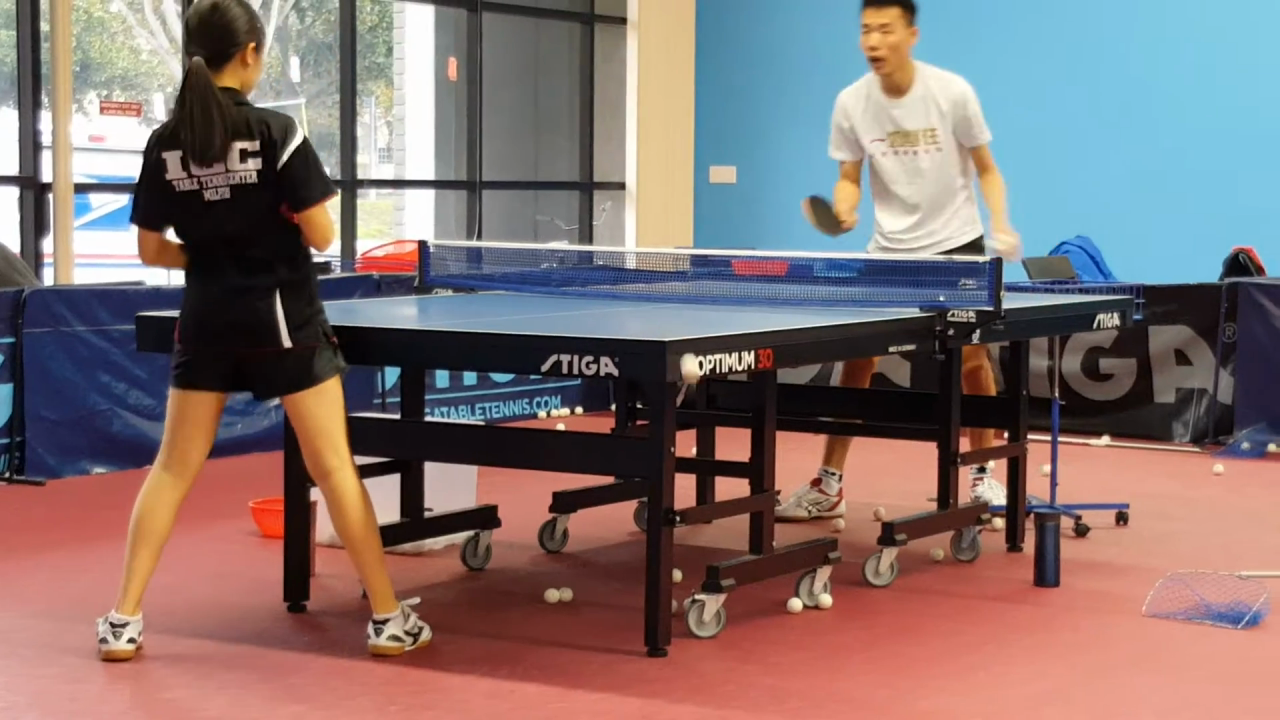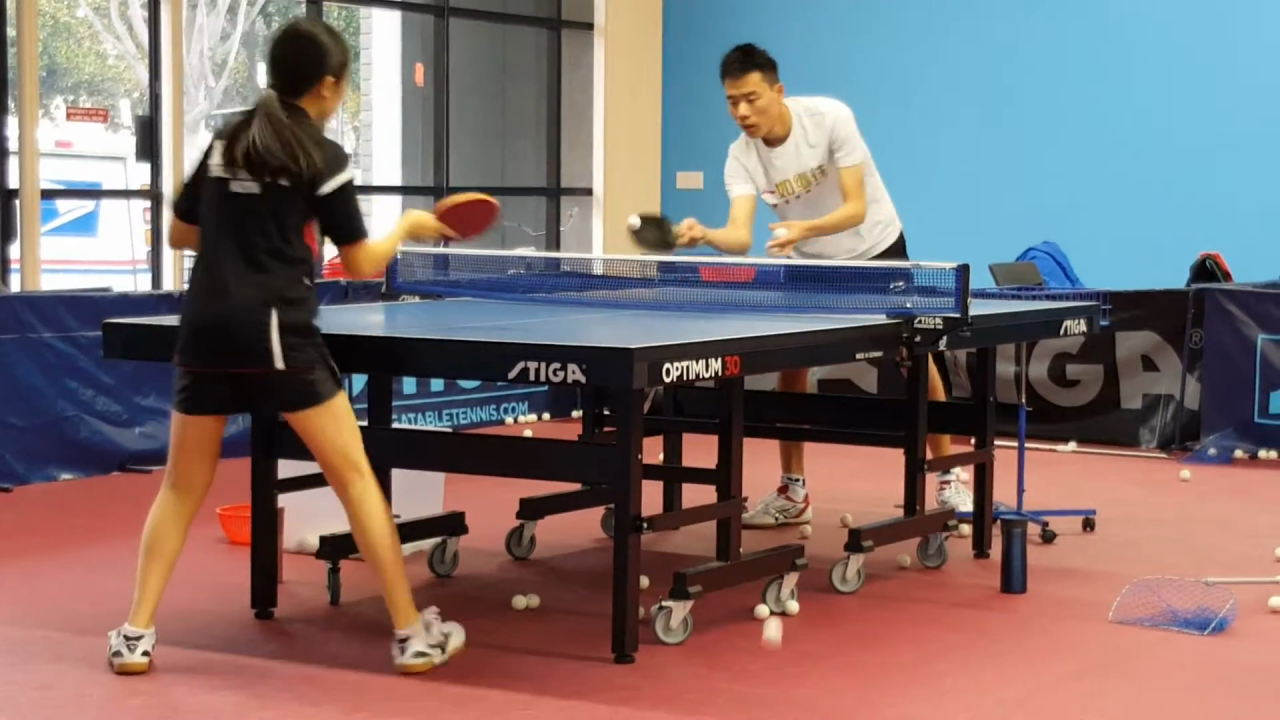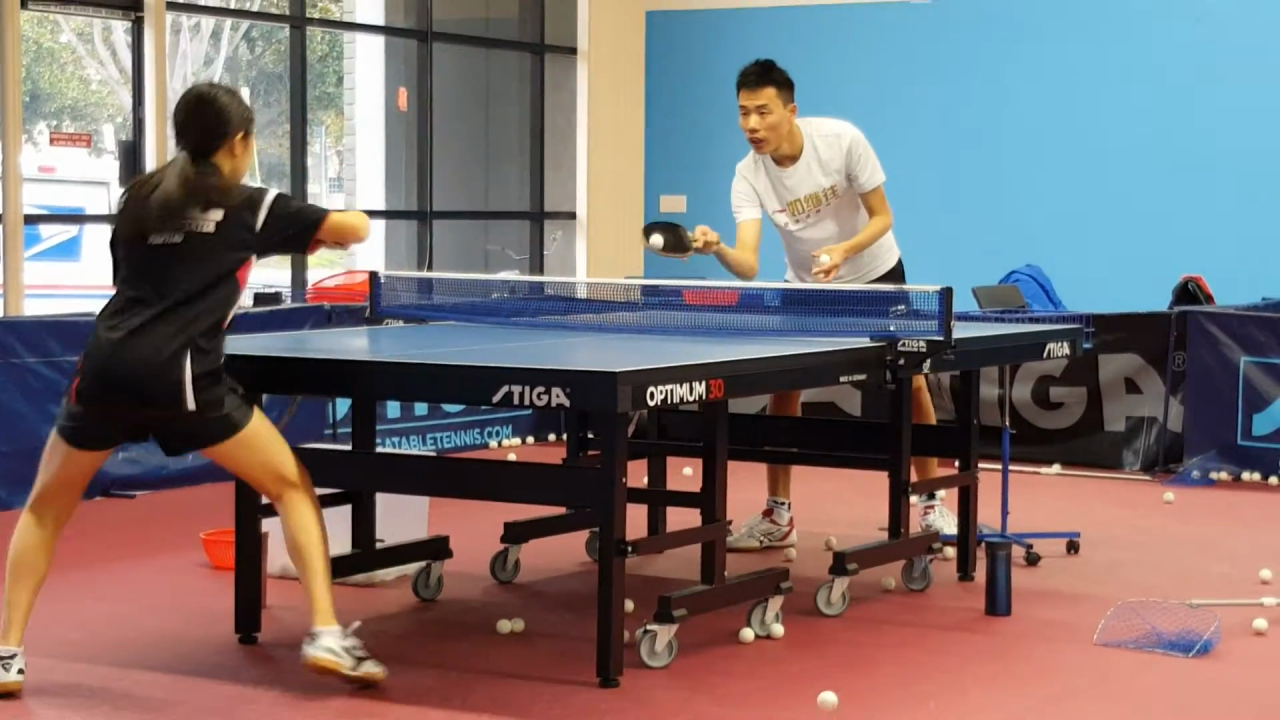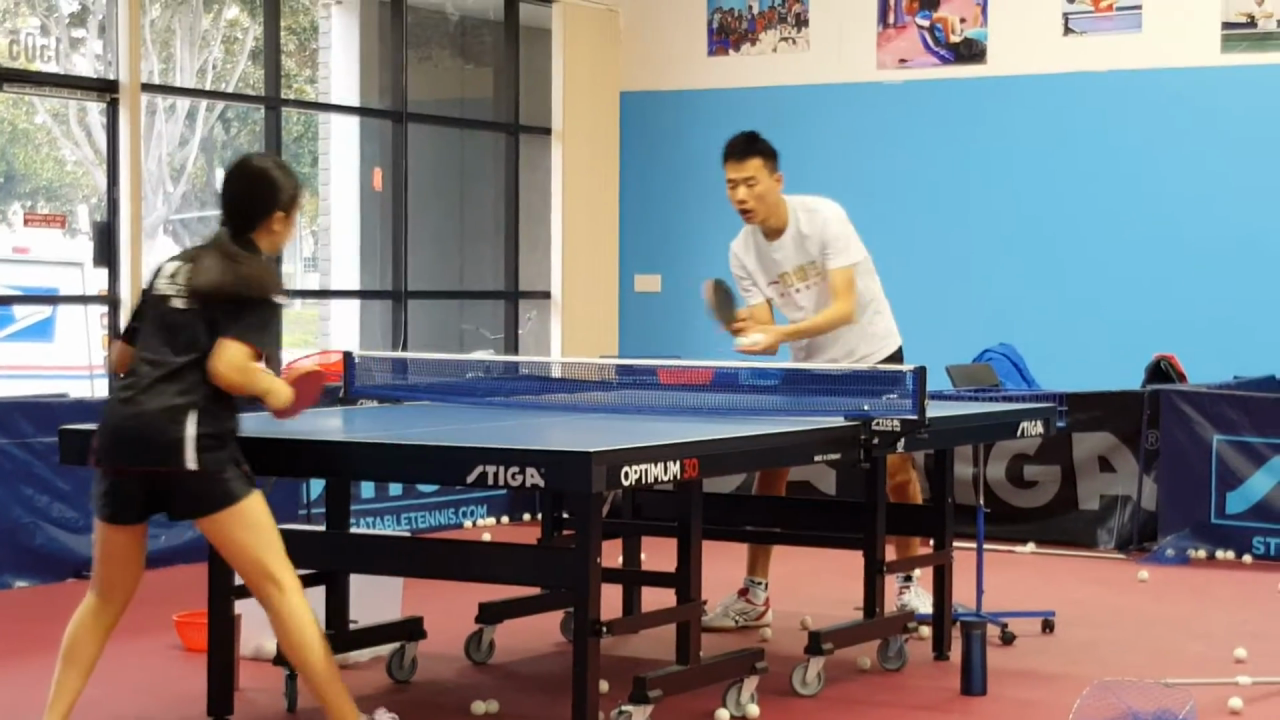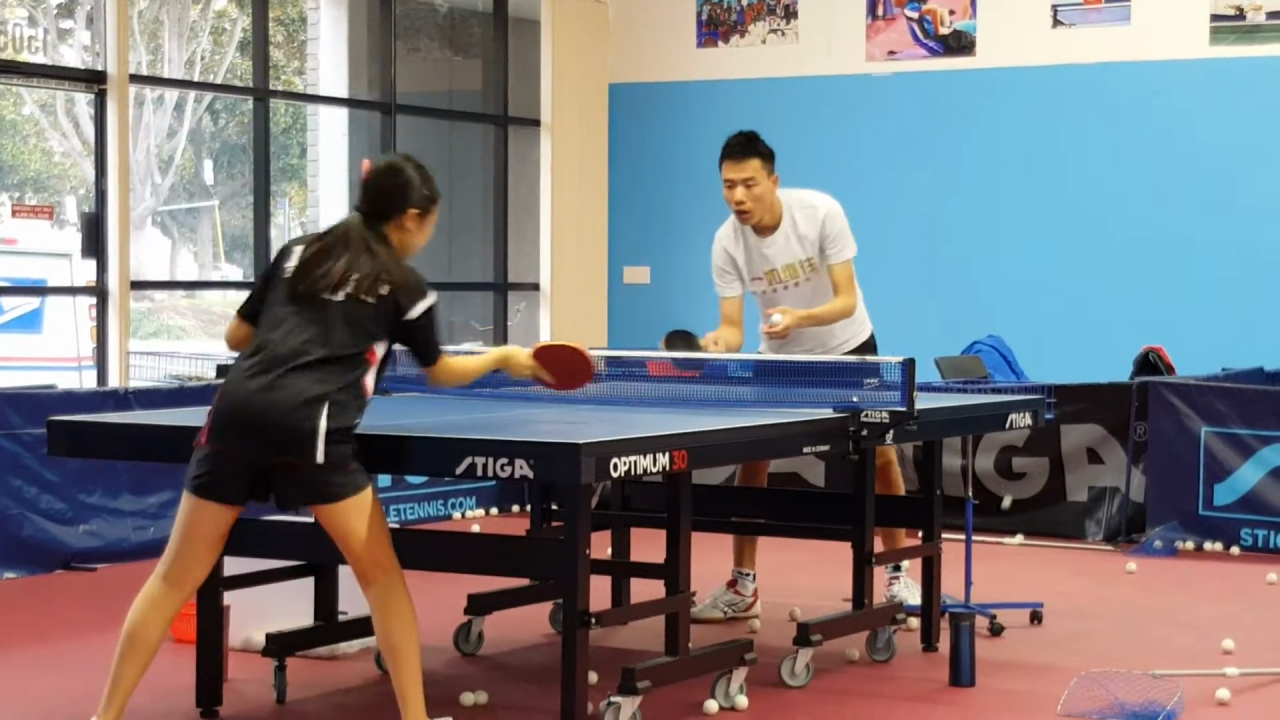
dt=1s
person 1, frame 1
left shoulder: (165, 143)
right shoulder: (276, 132)
left elbow: (152, 251)
right elbow: (319, 235)
left hip: (205, 322)
right hip: (283, 319)
left knee: (172, 470)
right knee: (333, 468)
left ankle: (122, 620)
right ankle: (388, 618)
person 1, frame 2
left shoulder: (225, 142)
right shoulder: (322, 157)
left elbow: (180, 235)
right elbow: (360, 266)
right wrist: (407, 227)
left hip: (205, 330)
right hip: (276, 329)
left knee: (181, 486)
right knee: (353, 477)
left ankle: (136, 633)
right ankle: (411, 631)
person 1, frame 3
left shoulder: (137, 200)
right shoulder: (249, 205)
right elbow: (351, 228)
right wrist: (352, 223)
left hip: (108, 366)
right hip: (184, 377)
right knee: (293, 489)
right ankle: (327, 634)
person 1, frame 4
left shoulder: (173, 267)
right shoulder: (255, 282)
left elbow: (120, 357)
right elbow: (226, 370)
right wrist: (273, 390)
left hip: (120, 435)
right hip: (187, 440)
left knee: (109, 591)
right knee: (277, 584)
person 1, frame 5
left shoulder: (297, 252)
right shoulder: (403, 285)
left elbow: (237, 336)
right elbow: (443, 372)
right wrist: (504, 357)
left hip: (236, 416)
right hip: (309, 427)
left knee: (175, 576)
right knee: (381, 575)
person 2, frame 1
left shoulder: (952, 92)
right shoulder: (850, 104)
left elbow: (986, 171)
right elbow: (849, 180)
left wrist: (1001, 228)
right wrist: (842, 207)
left hip: (955, 243)
right hip: (889, 248)
left knee: (972, 357)
right knee: (857, 361)
left ankle: (983, 475)
right ankle: (829, 484)
person 2, frame 2
left shoulder: (831, 117)
right shoulder: (742, 156)
left elbow: (856, 208)
right elbow: (741, 233)
left wrist: (802, 229)
right wrist: (704, 234)
left hip: (876, 247)
right hip: (812, 263)
right knee: (791, 363)
left ankle: (947, 476)
right ankle: (793, 490)
person 2, frame 3
left shoulder: (842, 139)
right shoulder: (748, 175)
left elbow: (883, 218)
right elbow: (749, 262)
left wrist: (843, 250)
right wrist: (716, 248)
left hip: (875, 274)
right hip: (808, 286)
left knee: (909, 384)
right knee: (782, 387)
left ankle: (930, 502)
right ankle: (778, 514)
person 2, frame 4
left shoulder: (824, 217)
right shoulder: (742, 252)
left elbow: (846, 307)
right elbow: (765, 333)
left wrist: (782, 332)
right wrist: (749, 332)
left hip: (872, 357)
right hip: (808, 368)
left knee: (898, 470)
right knee: (770, 466)
left ankle: (909, 584)
right ankle: (755, 594)
person 2, frame 5
left shoulder: (821, 211)
right shoulder: (727, 244)
left elbow: (848, 301)
right elbow: (734, 329)
left wrist: (799, 318)
right wrist: (715, 342)
left hip: (847, 346)
right hip: (781, 358)
left knee: (880, 455)
right knee: (752, 459)
left ankle: (896, 573)
right ankle: (742, 585)
